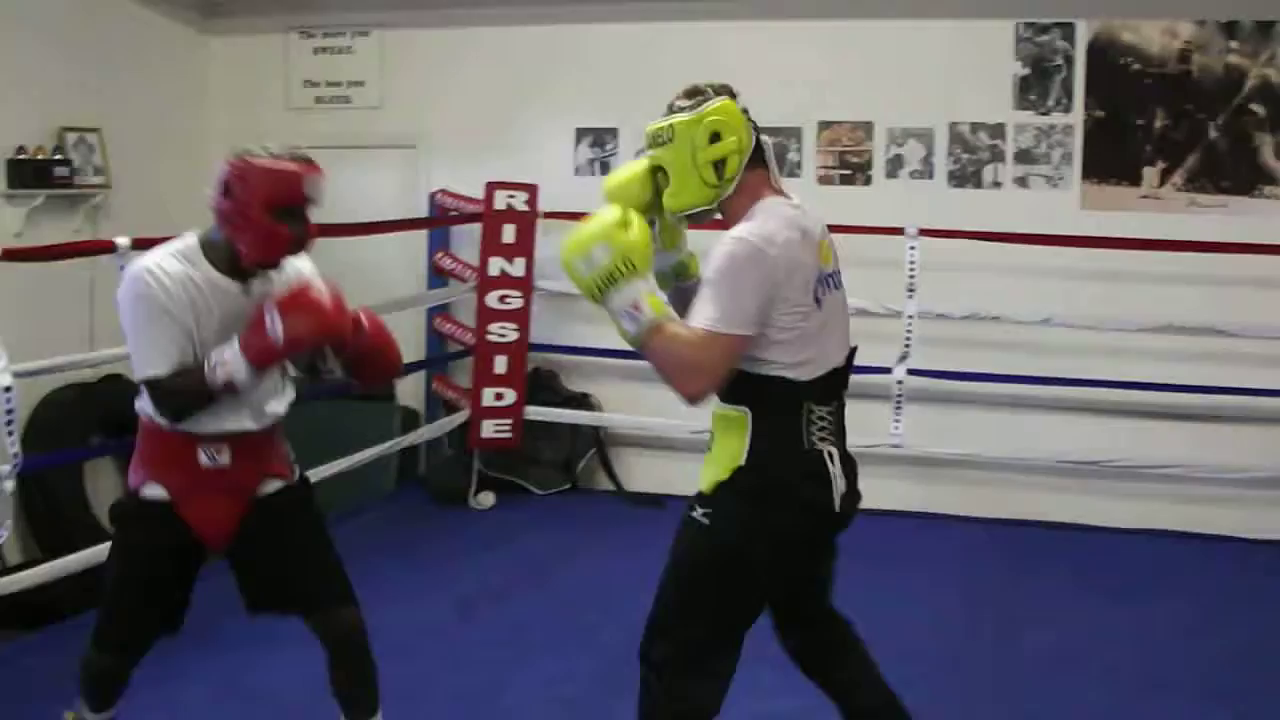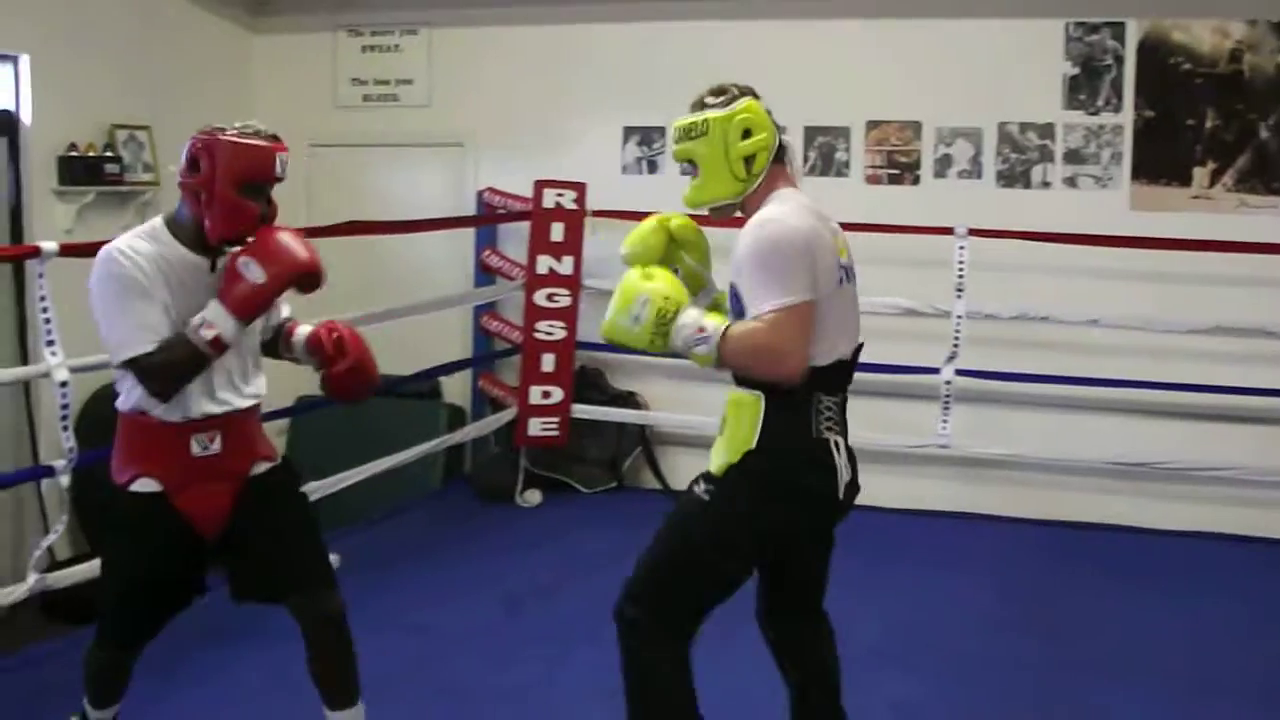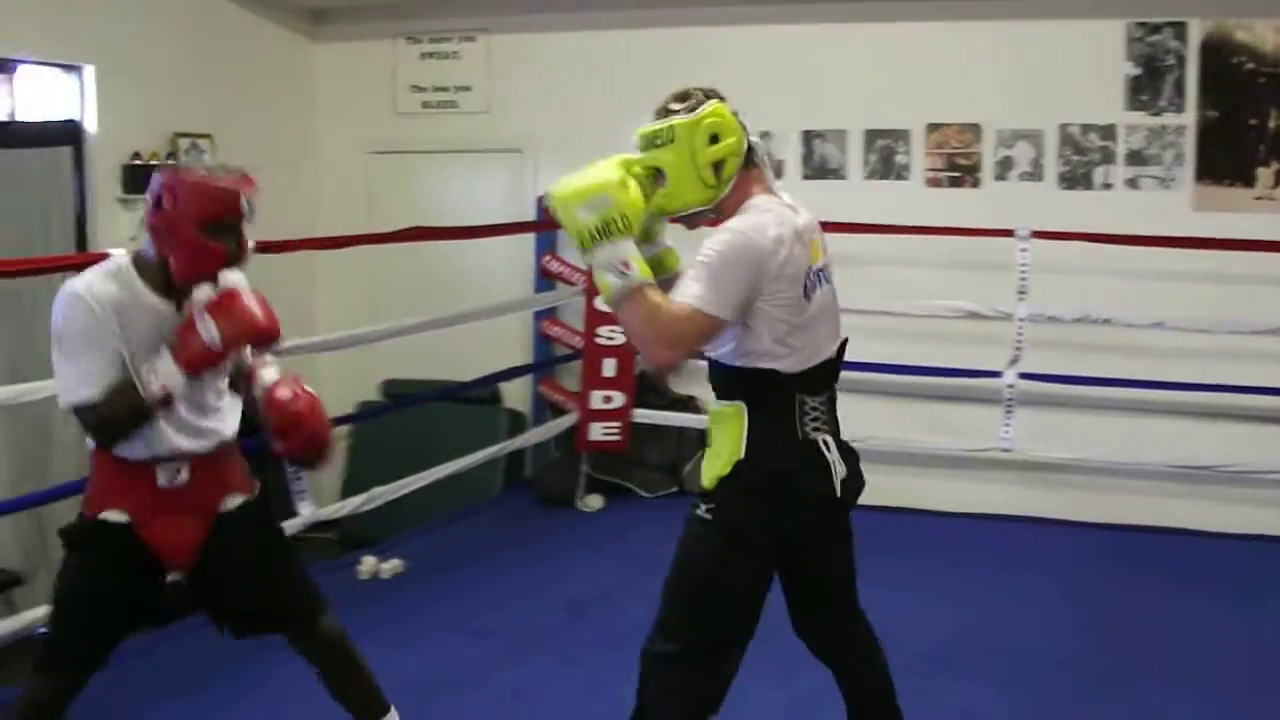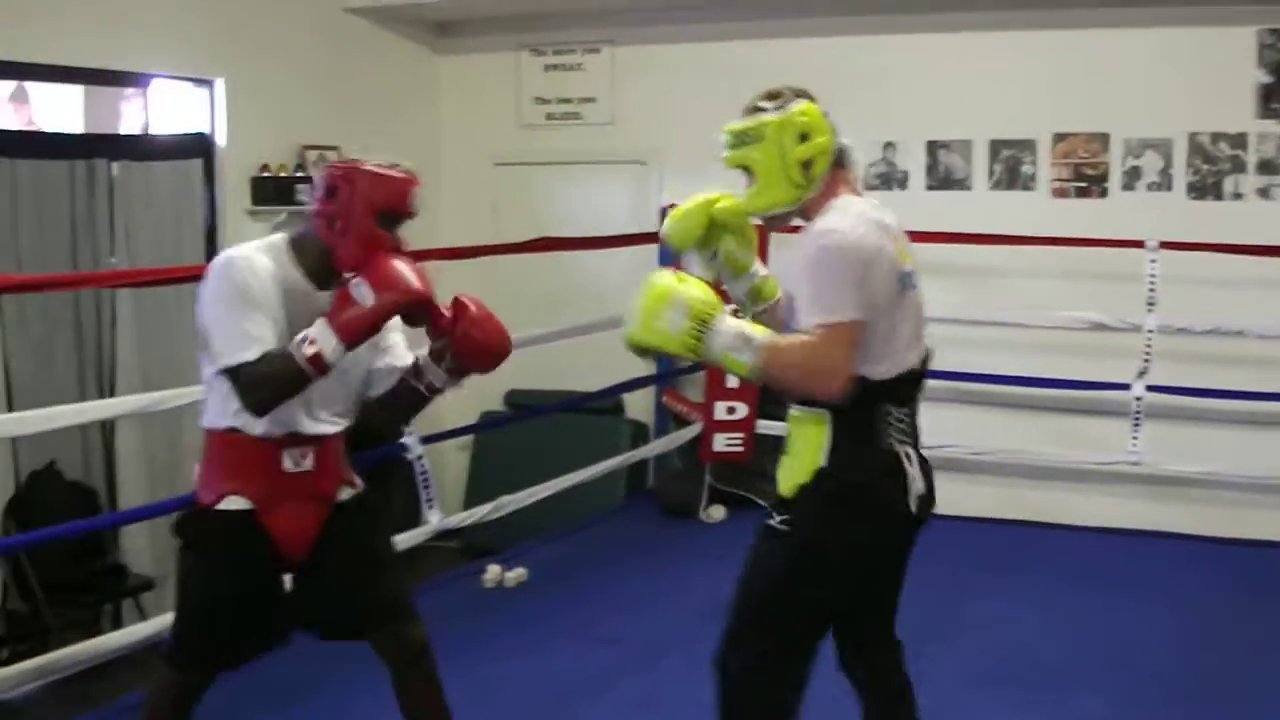
dt=0.4s
person 1, frame 1
left shoulder: (751, 244)
right shoulder: (802, 228)
left elbow: (695, 375)
right elbow: (723, 322)
left wrist: (624, 288)
right wrist: (660, 247)
left hip: (762, 486)
right hip: (817, 472)
left knee: (678, 654)
right knee: (808, 620)
person 1, frame 2
left shoulder: (773, 229)
right shoulder: (809, 222)
left elbow: (780, 359)
left wrist: (678, 323)
right wrist: (694, 280)
left hip: (766, 468)
right hip: (817, 460)
left knee: (651, 614)
right knee: (795, 617)
person 1, frame 3
left shoulder: (744, 239)
right shoulder: (791, 219)
left elbow: (662, 347)
right elbow: (698, 311)
left wrist: (607, 248)
right wrist: (637, 240)
left hip: (763, 476)
right hip: (818, 465)
left knee: (683, 653)
right knee: (835, 622)
person 1, frame 4
left shoulder: (832, 239)
right shoulder: (872, 225)
left elbow: (825, 375)
left wrist: (714, 333)
right wrist: (737, 268)
left hip: (840, 491)
right hip: (890, 483)
left knee: (755, 662)
right knee: (871, 650)
person 2, frame 1
left shoulder: (292, 273)
right shoulder: (158, 278)
left elbow: (329, 369)
right elbow: (168, 401)
left wrist: (356, 346)
right wrist: (257, 347)
left hip: (260, 468)
right hip: (172, 477)
left knee: (341, 622)
right knee: (119, 640)
person 2, frame 2
left shoulder: (250, 251)
right shoulder: (126, 261)
right elbow: (159, 380)
left wrist: (322, 344)
right wrist: (234, 302)
left hip: (246, 454)
right hip: (158, 467)
left knee: (322, 606)
right knee: (123, 633)
person 2, frame 3
left shoulder: (222, 287)
right shoulder: (88, 300)
right elbow: (102, 429)
left wrist: (275, 390)
right wrist: (184, 358)
left hip: (220, 490)
right hip: (127, 501)
left knee: (317, 630)
right knee: (63, 669)
person 2, frame 4
left shoulder: (369, 288)
right shoulder: (244, 270)
left elbow: (392, 409)
right elbow: (259, 392)
left wrist: (450, 362)
right wrist: (343, 324)
left hip: (328, 480)
right hip: (241, 488)
left knee: (405, 638)
right knee: (194, 661)
